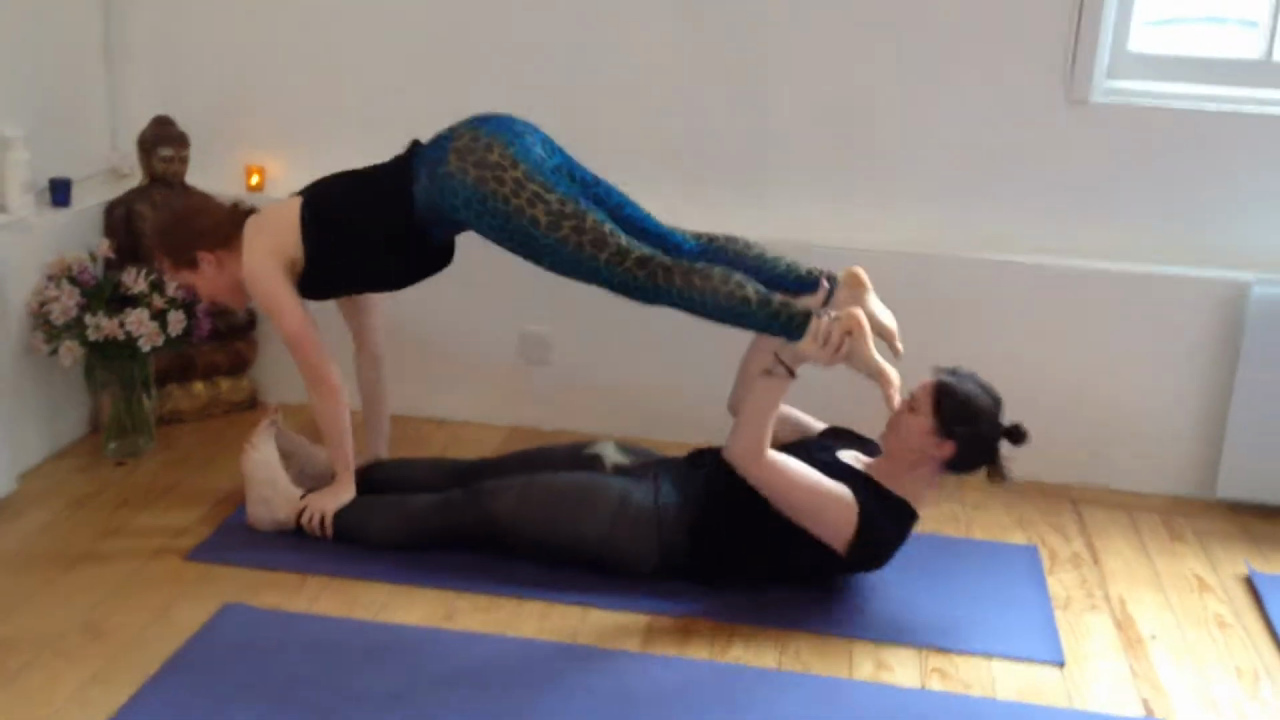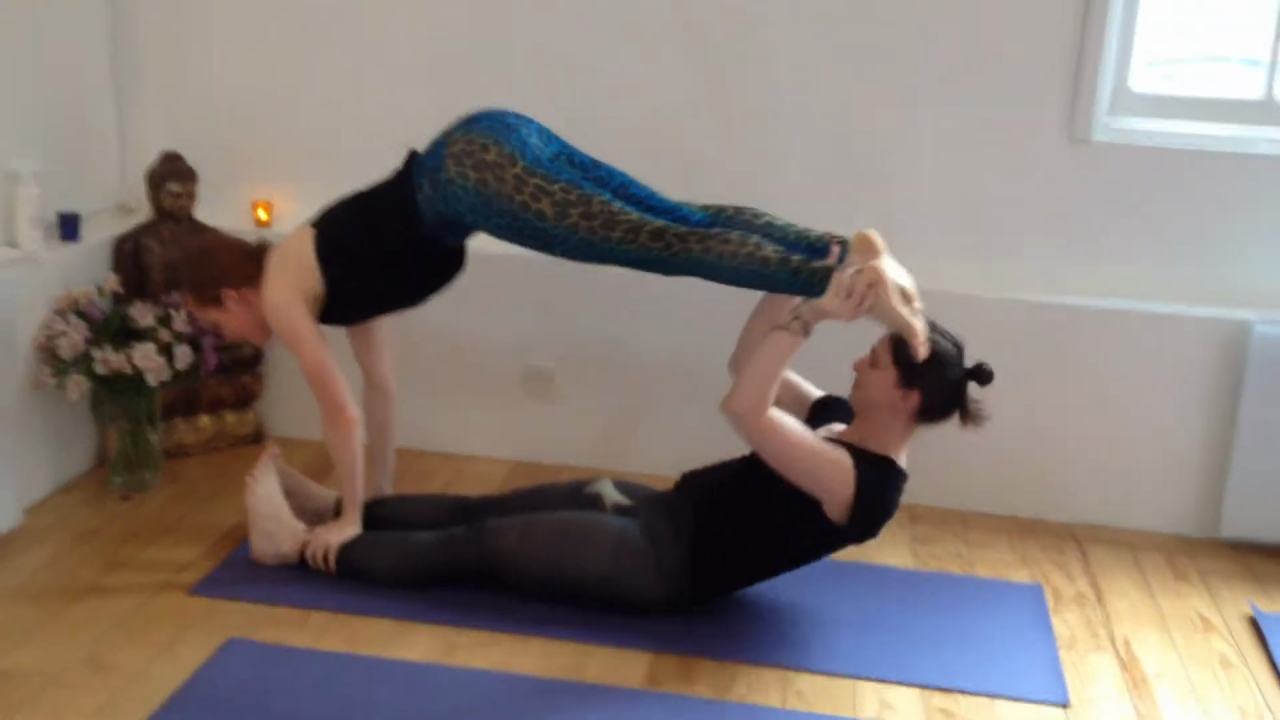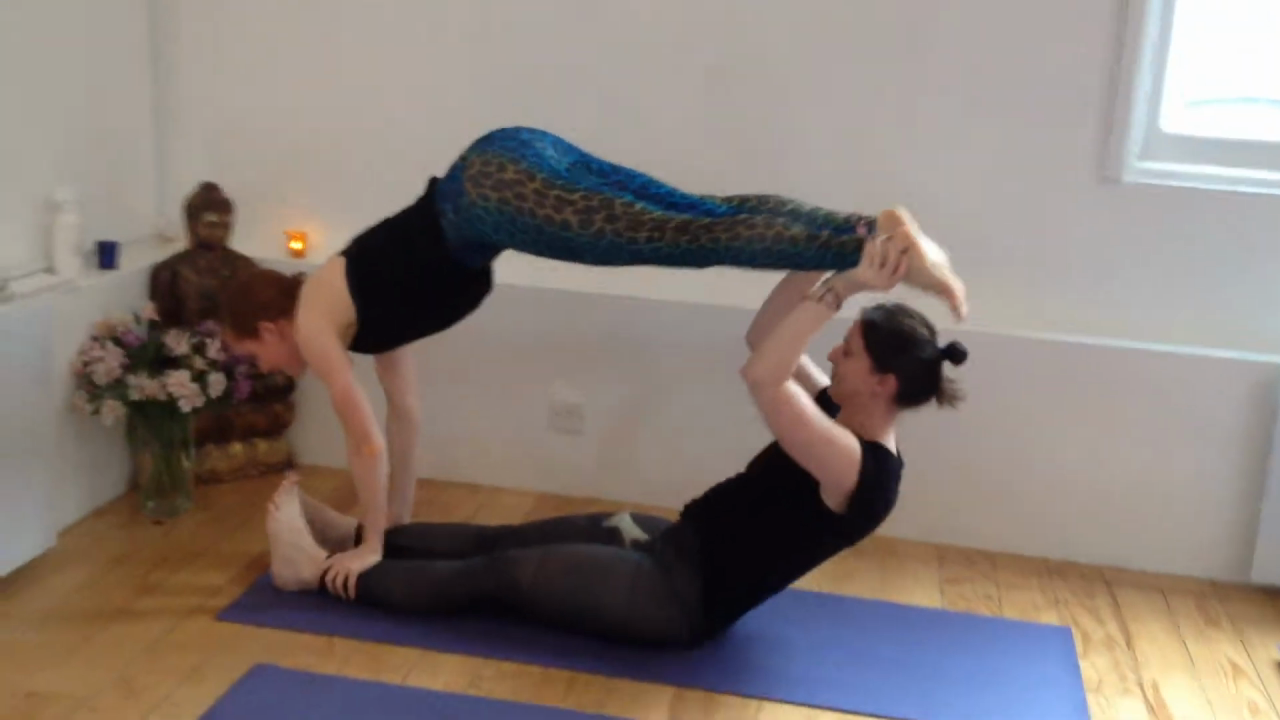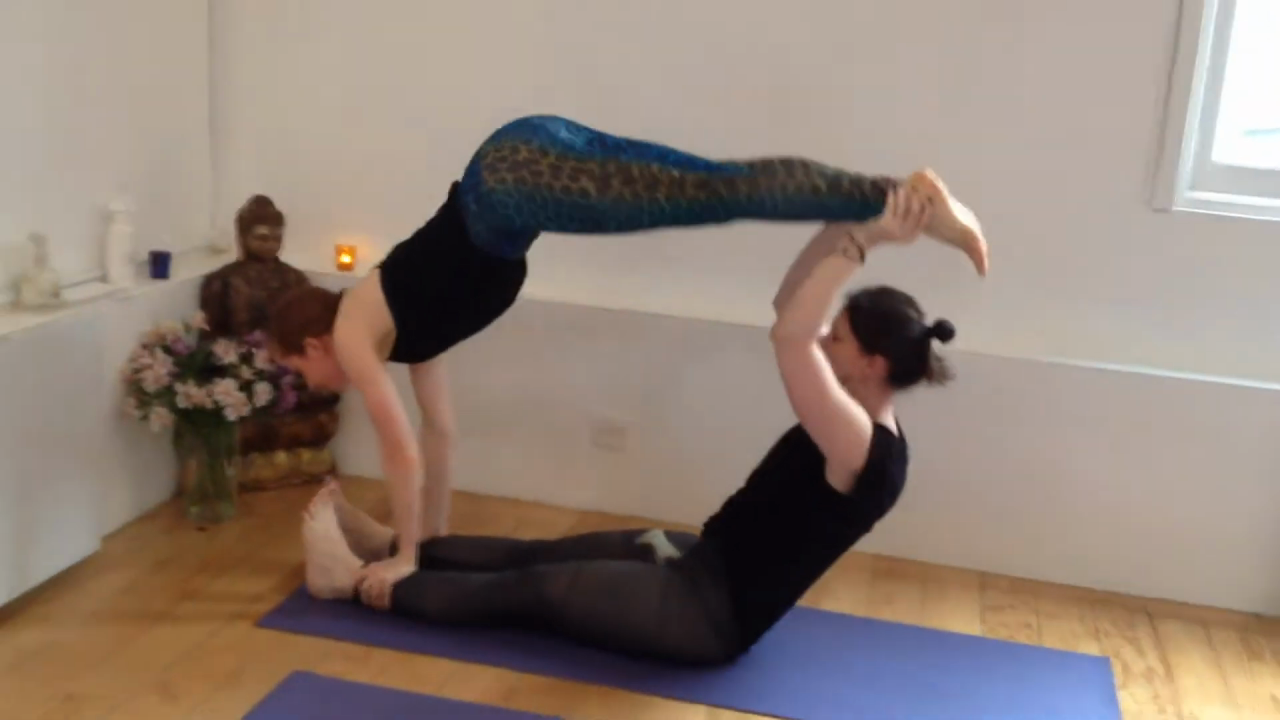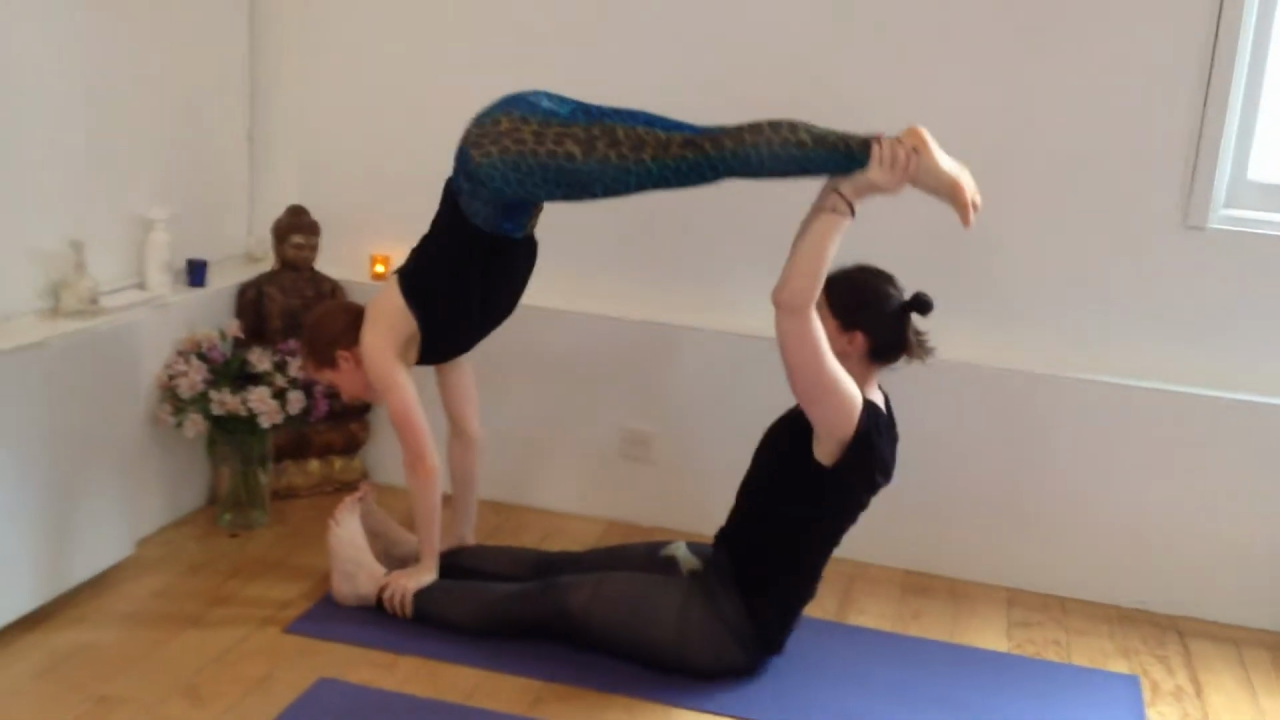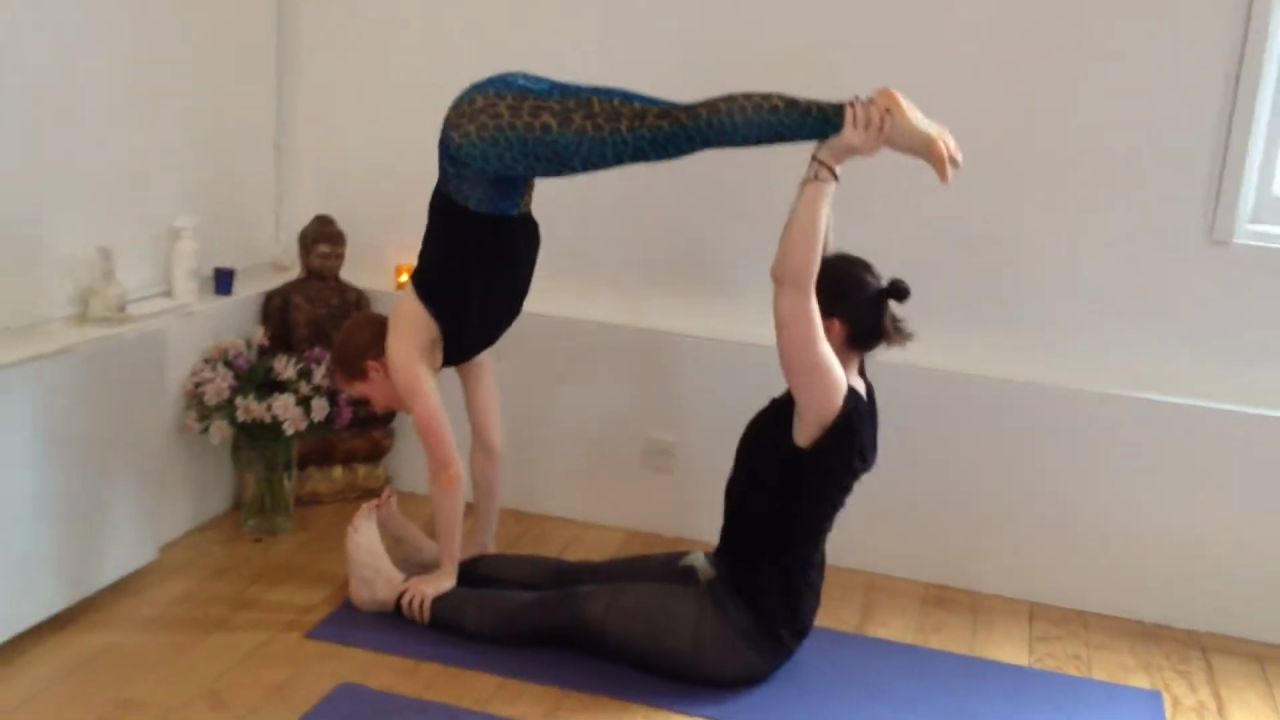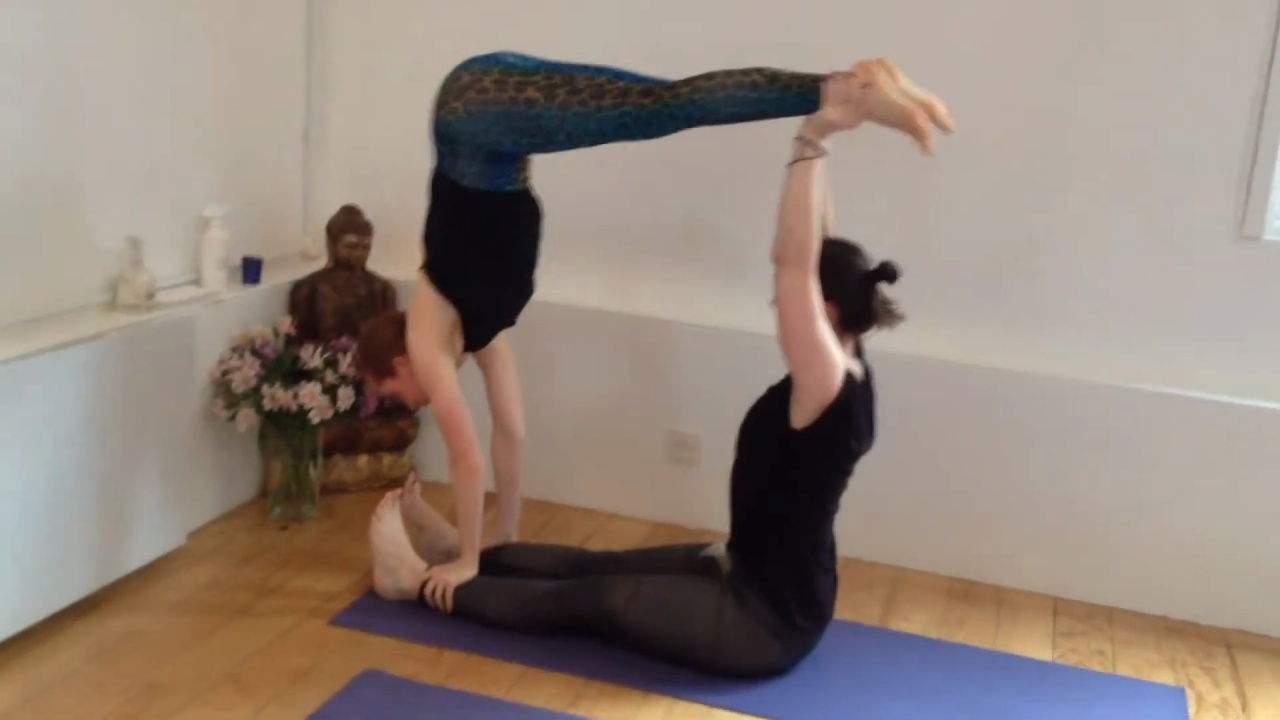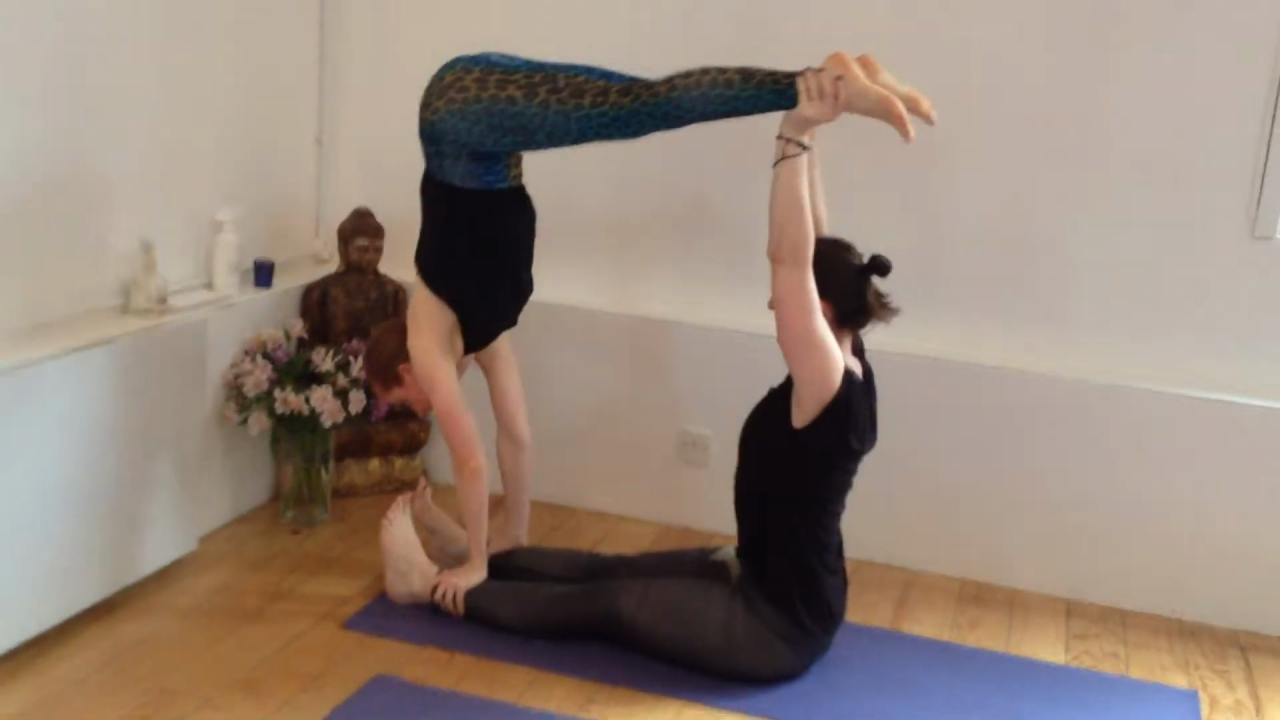
dt=0.2s
person 1, frame 1
left shoulder: (257, 261)
right shoulder: (296, 239)
left elbow: (323, 380)
right elbow: (370, 349)
left wrist: (342, 484)
right wrist: (374, 456)
left hip: (476, 167)
right hip: (493, 140)
left knee: (646, 270)
right knee: (664, 246)
left ankle: (824, 326)
right ankle: (831, 288)
person 1, frame 2
left shoulder: (278, 292)
right shoulder: (318, 273)
left elbow: (341, 413)
right elbow: (379, 383)
left wrist: (350, 518)
right wrist: (378, 493)
left hip: (478, 168)
right hip: (495, 142)
left knee: (662, 243)
right knee: (677, 223)
left ankle: (849, 274)
right ankle: (849, 250)
person 1, frame 3
left shoulder: (311, 323)
right shoulder: (350, 305)
left elbow: (367, 443)
right elbow: (404, 416)
left wrist: (371, 546)
right wrist: (396, 523)
left hip: (498, 184)
right hip: (516, 155)
left knee: (688, 236)
right knee: (702, 218)
left ankle: (877, 241)
right ankle: (874, 228)
person 1, frame 4
left shoulder: (351, 337)
right shoulder: (396, 321)
left elbow: (403, 455)
right elbow: (438, 430)
left wrist: (404, 557)
right wrist: (433, 533)
left hip: (519, 169)
right hip: (533, 151)
left knee: (713, 194)
right knee: (717, 190)
left ankle: (902, 197)
right ankle: (895, 195)
person 1, frame 5
left shoulder: (378, 344)
right shoulder: (428, 329)
left elbow: (423, 463)
right elbow: (465, 437)
left wrist: (425, 567)
right wrist: (460, 542)
left hip: (510, 144)
left knee: (703, 153)
right knee: (706, 156)
left ankle: (888, 151)
right ankle: (889, 150)
person 1, frame 6
left shoulder: (405, 351)
right shoulder: (452, 334)
left elbow: (447, 468)
right elbow: (488, 446)
left wrist: (446, 572)
right wrist: (479, 547)
left knee: (681, 129)
right knee: (679, 132)
person 1, frame 7
left shoulder: (427, 341)
right shoulder: (470, 321)
left elbow: (467, 458)
right elbow: (510, 434)
left wrist: (467, 561)
right wrist: (503, 537)
left knee: (664, 106)
left ankle: (839, 89)
person 1, frame 8
left shoulder: (426, 346)
right shoulder: (472, 326)
left elbow: (472, 463)
right elbow: (516, 437)
left wrist: (476, 565)
right wrist: (514, 538)
left knee: (644, 110)
person 2, frame 1
left shoulder: (873, 520)
right shoulder: (862, 452)
left elbow: (745, 453)
right elbow: (742, 403)
left wrist: (792, 359)
right wrist: (777, 327)
left hip: (666, 531)
right hip: (670, 480)
left knee: (475, 510)
right knee: (472, 474)
left ankle: (304, 515)
right ankle: (331, 476)
person 2, frame 2
left shoulder: (866, 485)
right shoulder: (845, 422)
left elbow: (742, 407)
right elbow: (745, 362)
left wrist: (812, 315)
right wrist: (792, 284)
left hip: (668, 564)
right hip: (662, 515)
left knee: (480, 546)
right knee: (476, 511)
left ankle: (307, 548)
right ankle: (333, 507)
person 2, frame 3
left shoulder: (863, 472)
right shoulder: (848, 424)
left elbow: (761, 378)
right elbow: (762, 338)
left wrist: (839, 286)
right wrist: (822, 267)
left hip: (684, 596)
right hip: (677, 548)
left knee: (501, 575)
right knee: (496, 540)
left ankle: (328, 575)
right ankle: (354, 535)
person 2, frame 4
left shoulder: (869, 454)
right shoulder: (860, 421)
left elbow: (790, 339)
right elbow: (792, 311)
left wrist: (860, 242)
right wrist: (842, 228)
left hip: (715, 615)
right hip: (707, 566)
left knee: (531, 589)
right knee: (528, 555)
left ankle: (361, 584)
right ankle: (392, 548)
person 2, frame 5
left shoulder: (855, 425)
right shoulder: (854, 400)
left elbow: (792, 307)
right elbow: (804, 301)
left wrist: (848, 195)
right wrist: (843, 189)
left hip: (735, 625)
right hip: (727, 578)
left knee: (556, 601)
right knee: (554, 566)
left ankle: (386, 591)
right ankle: (420, 556)
person 2, frame 6
left shoulder: (834, 408)
right shoulder: (845, 387)
left elbow: (792, 281)
right elbow: (806, 274)
left wrist: (827, 163)
right wrist: (829, 158)
left hip: (747, 631)
right hip: (739, 588)
left knee: (570, 609)
right knee: (572, 576)
left ankle: (401, 595)
person 2, frame 7
left shoulder: (829, 389)
right shoulder: (846, 369)
left elbow: (795, 263)
right elbow: (807, 255)
left wrist: (813, 140)
right wrist: (817, 137)
left hip: (767, 622)
right hip: (756, 576)
left knee: (591, 600)
right knee: (594, 567)
left ankle: (423, 583)
person 2, frame 8
left shoulder: (829, 387)
right shoulder: (849, 368)
left elbow: (789, 261)
right elbow: (808, 253)
left wrist: (795, 137)
right wrist: (804, 137)
left hip: (777, 627)
right hip: (766, 581)
left knee: (603, 605)
right knee: (604, 571)
left ankle: (433, 585)
right ankle: (469, 558)
